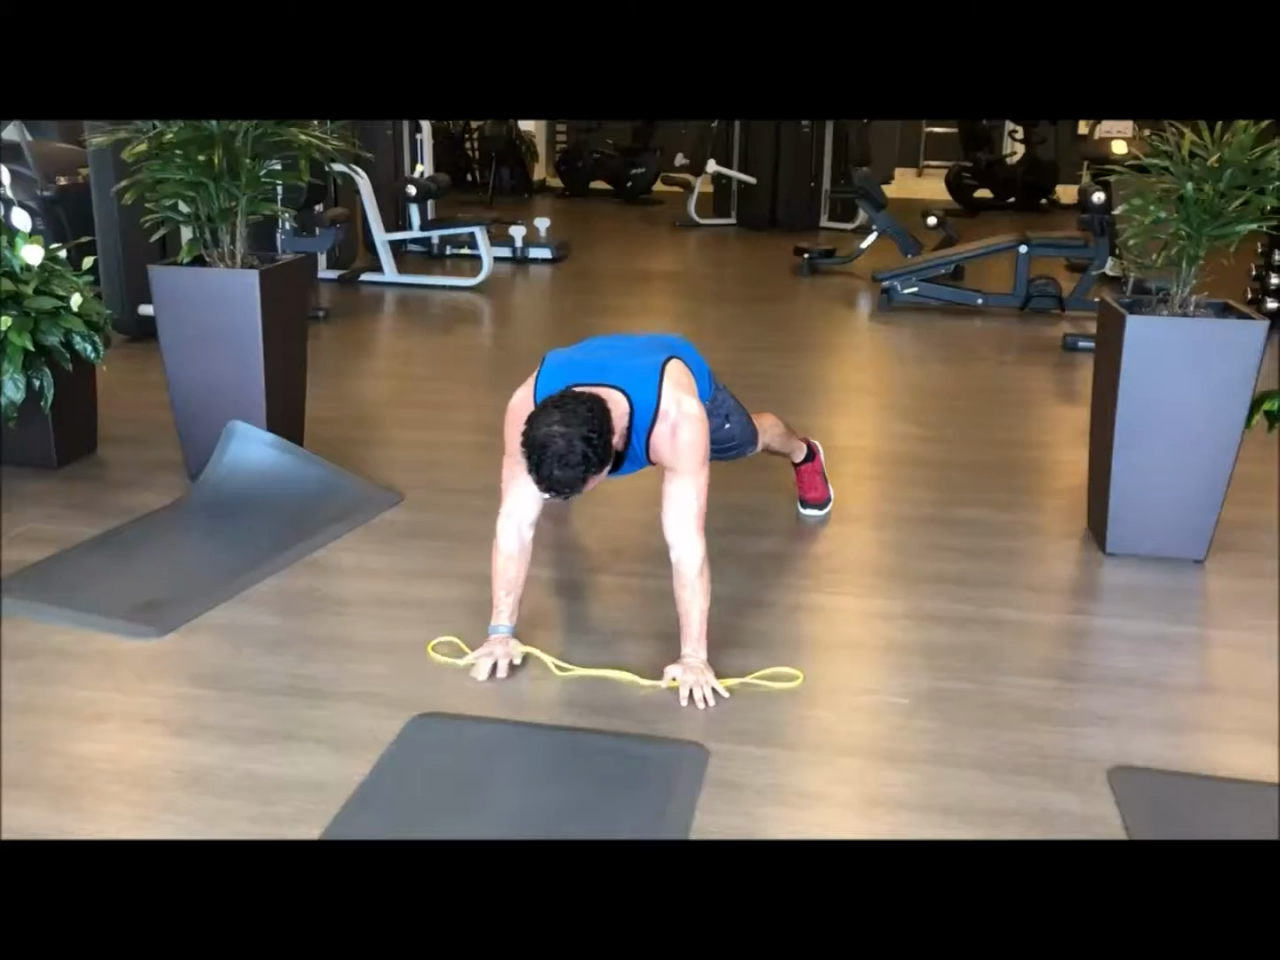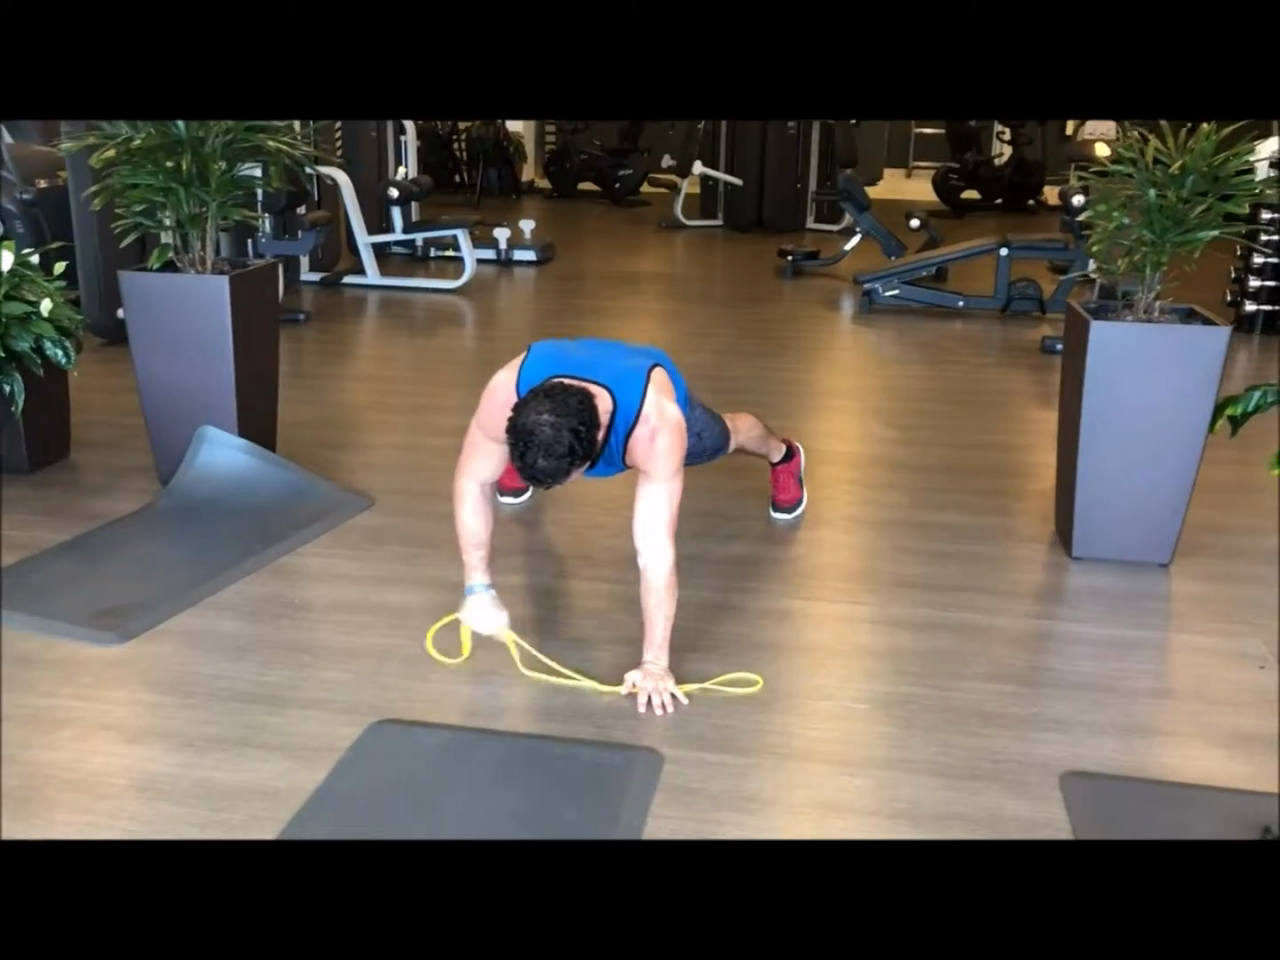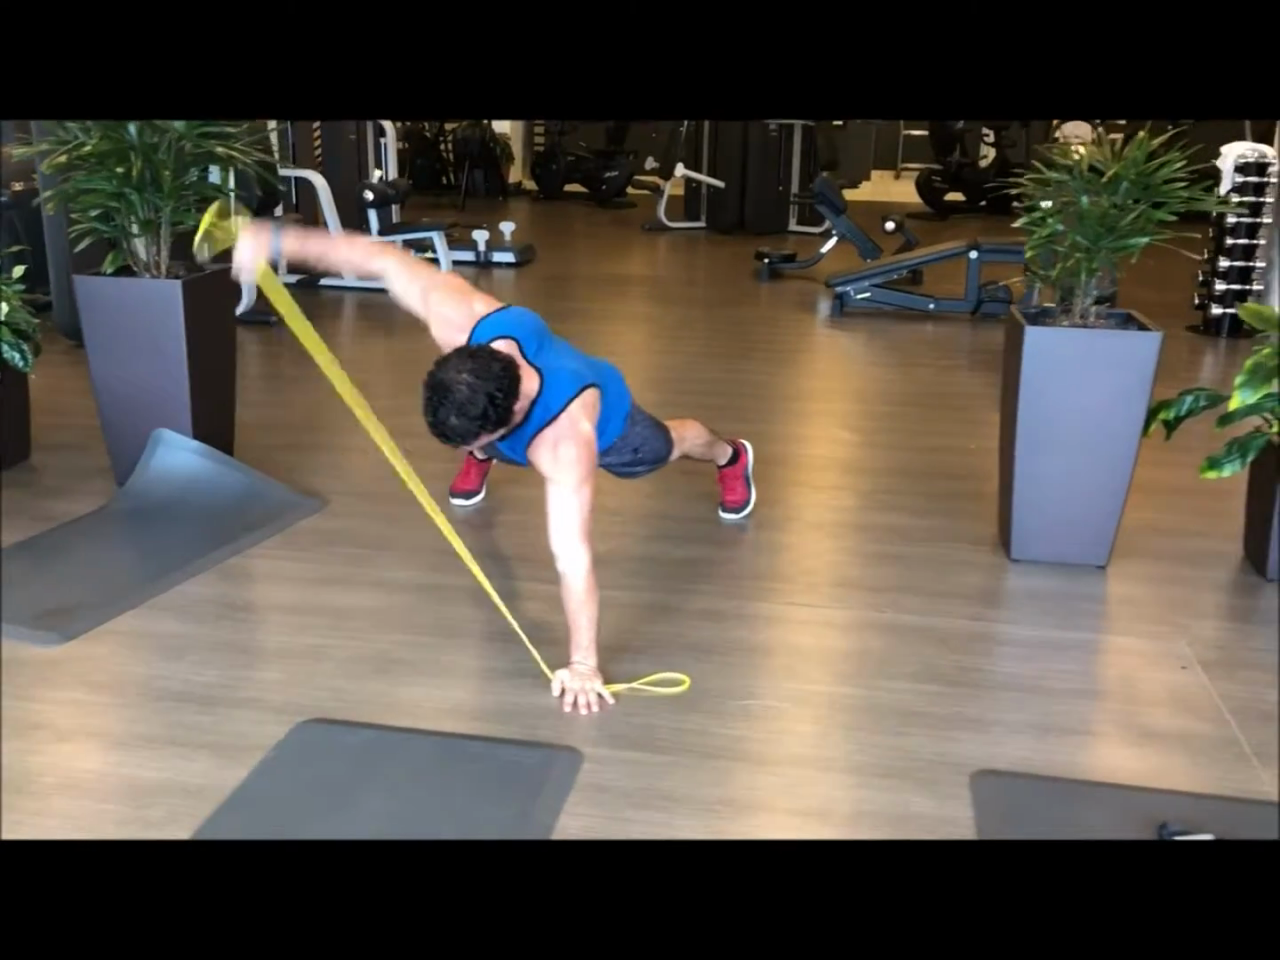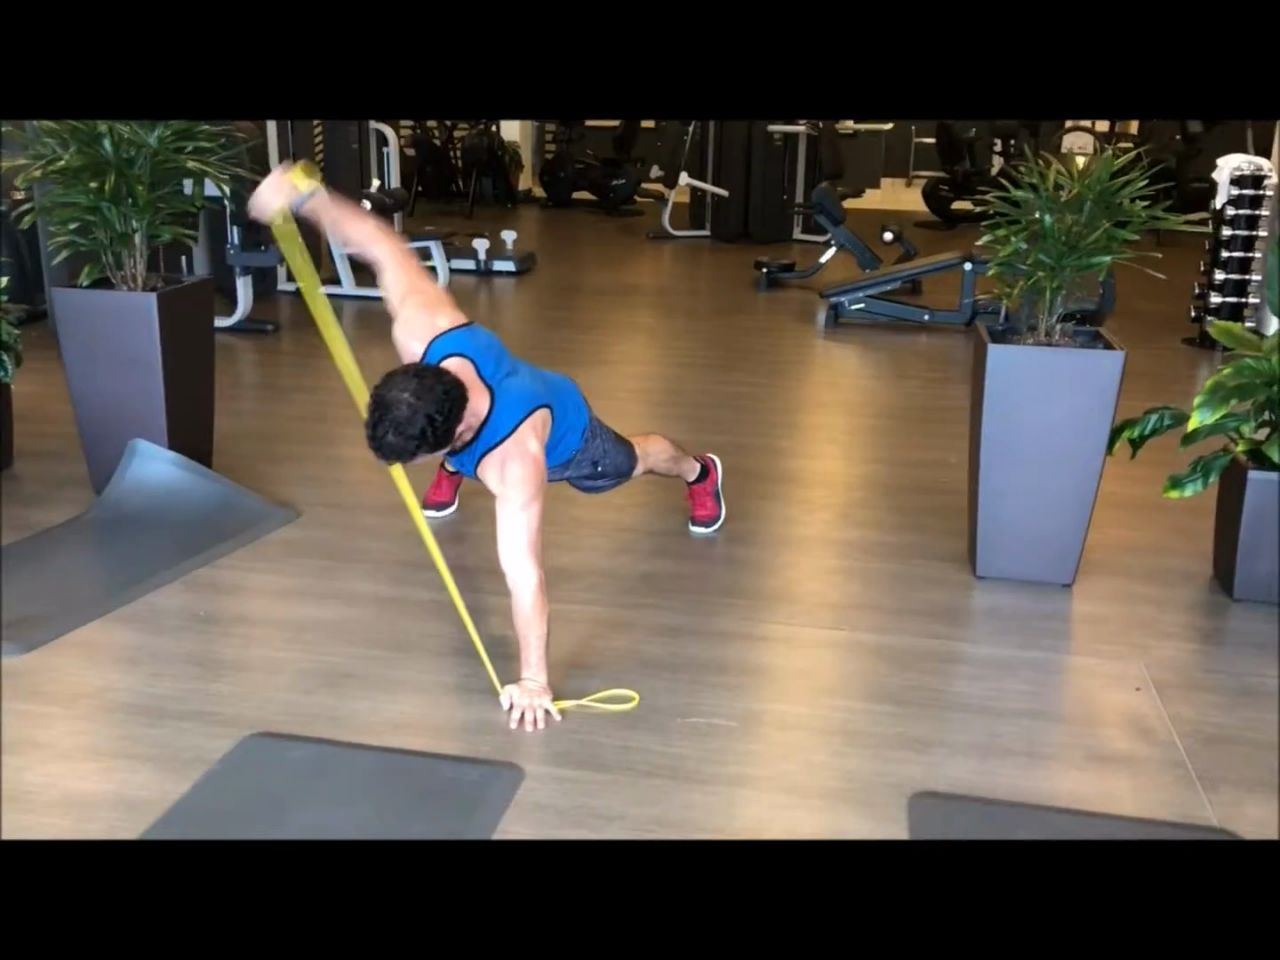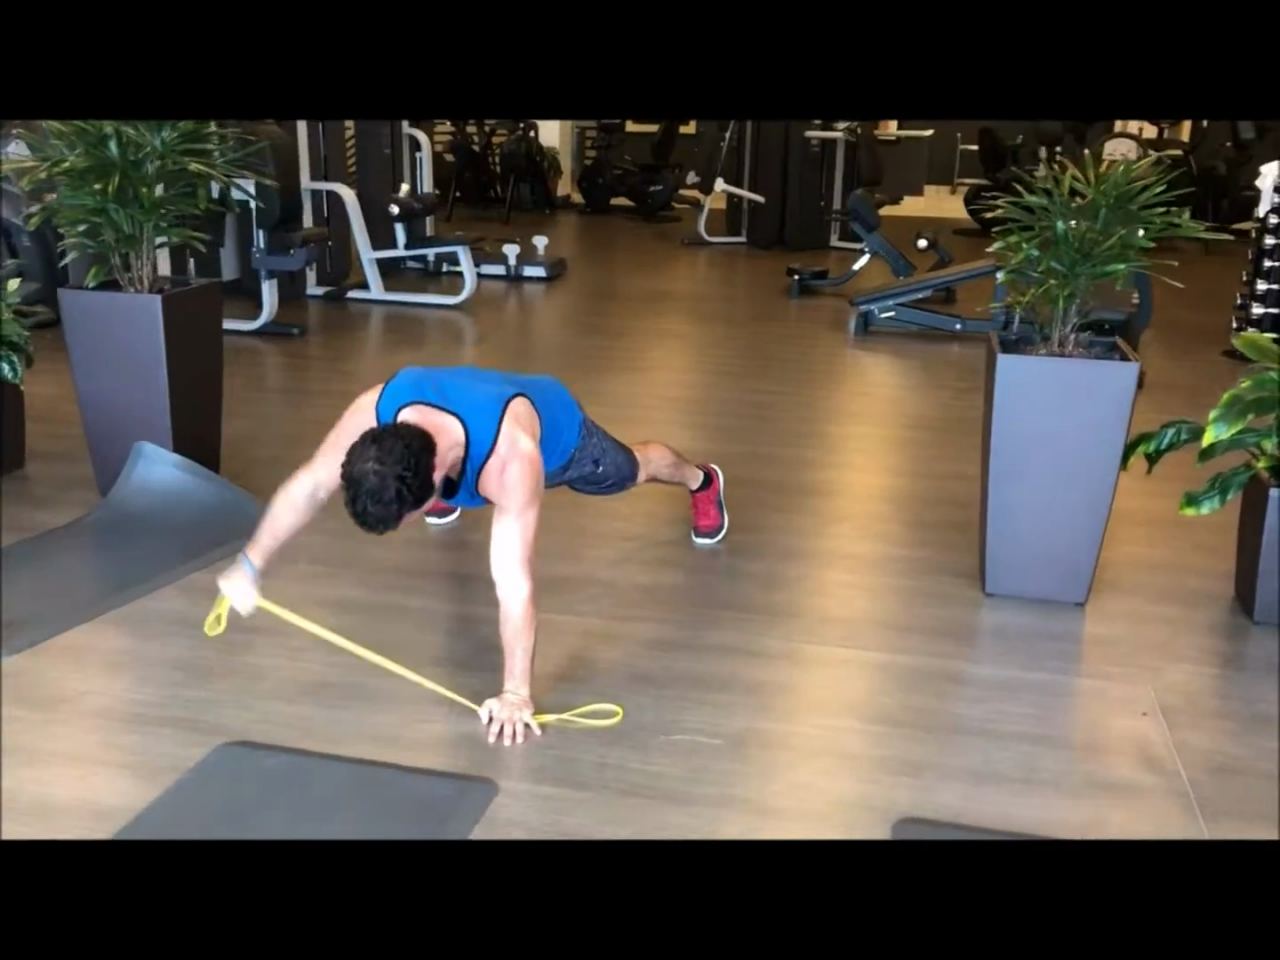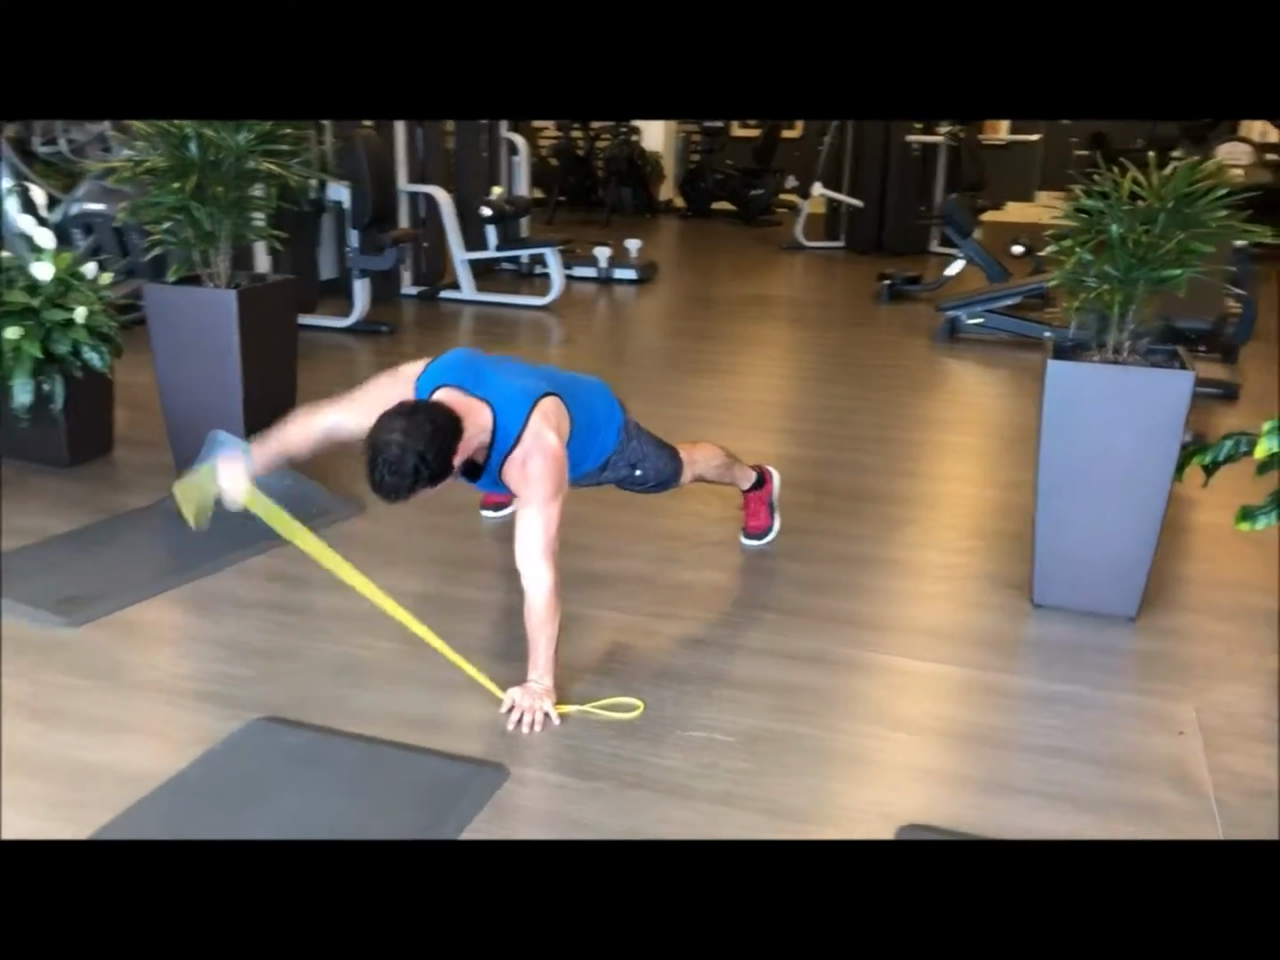
dt=0.5s
person 1, frame 1
left shoulder: (676, 420)
right shoulder: (529, 407)
left elbow: (685, 543)
right elbow: (515, 522)
left wrist: (694, 658)
right wrist: (501, 631)
left hip: (687, 372)
left knee: (750, 439)
left ankle: (803, 453)
person 1, frame 2
left shoulder: (657, 426)
right shoulder: (509, 394)
left elbow: (654, 550)
right elbow: (473, 482)
left wrist: (655, 664)
right wrist: (478, 587)
left hip: (646, 404)
left knee: (726, 441)
right knee: (535, 472)
left ankle: (782, 455)
right ankle: (522, 472)
person 1, frame 3
left shoulder: (565, 441)
right shoulder: (477, 324)
left elbow: (572, 559)
right elbow: (388, 262)
left wrist: (582, 666)
right wrist: (278, 240)
left hip: (609, 432)
left knee: (666, 446)
right knee: (480, 448)
left ankle: (729, 455)
right ankle: (483, 463)
person 1, frame 4
left shoulder: (510, 460)
right shoulder: (436, 340)
left elbow: (522, 576)
right elbow: (385, 250)
left wrist: (535, 684)
right wrist: (305, 196)
left hip: (567, 443)
left knee: (630, 464)
right knee: (453, 466)
left ankle: (697, 472)
right ankle: (452, 477)
person 1, frame 5
left shoulder: (509, 460)
right shoulder: (379, 410)
left elbow: (513, 584)
right elbow: (307, 486)
left wrist: (515, 694)
right wrist: (248, 564)
left hip: (562, 436)
left knee: (633, 469)
right knee: (448, 495)
left ankle: (701, 481)
right ankle: (460, 493)
person 1, frame 6
left shoulder: (532, 455)
right shoulder: (425, 382)
left elbow: (538, 573)
right elbow: (323, 419)
left wrist: (539, 683)
right wrist: (249, 464)
left hip: (603, 437)
right hip: (554, 400)
left knee: (676, 467)
right knee: (505, 485)
left ankle: (754, 481)
right ankle: (505, 485)
